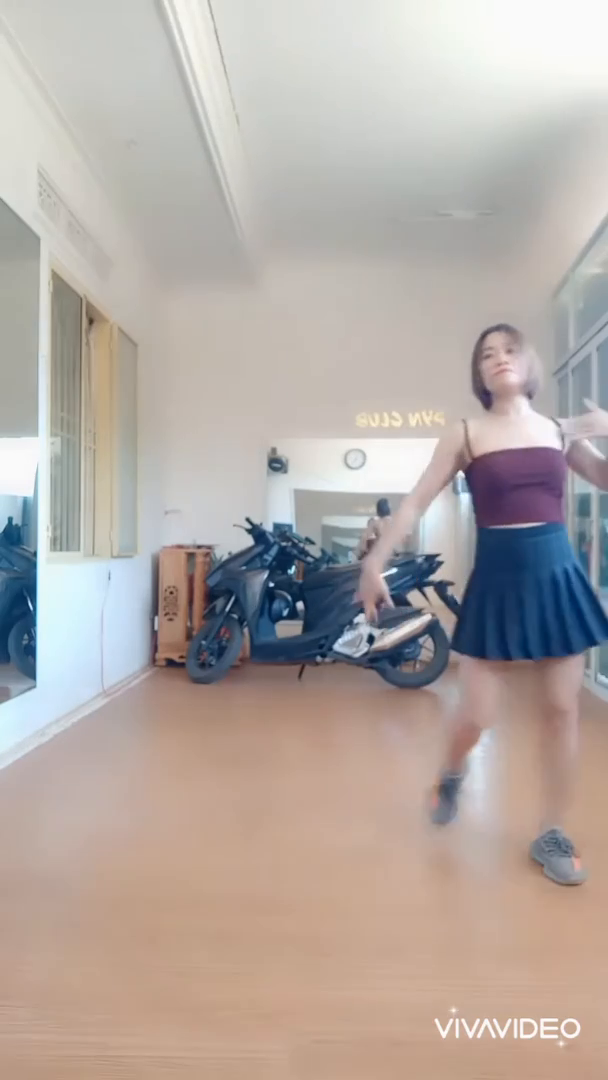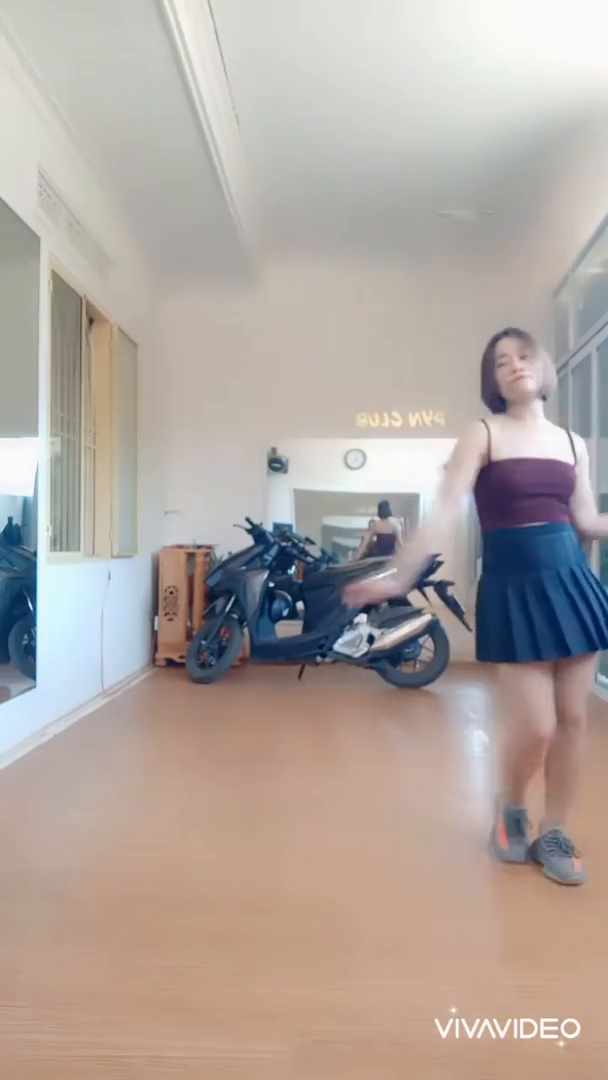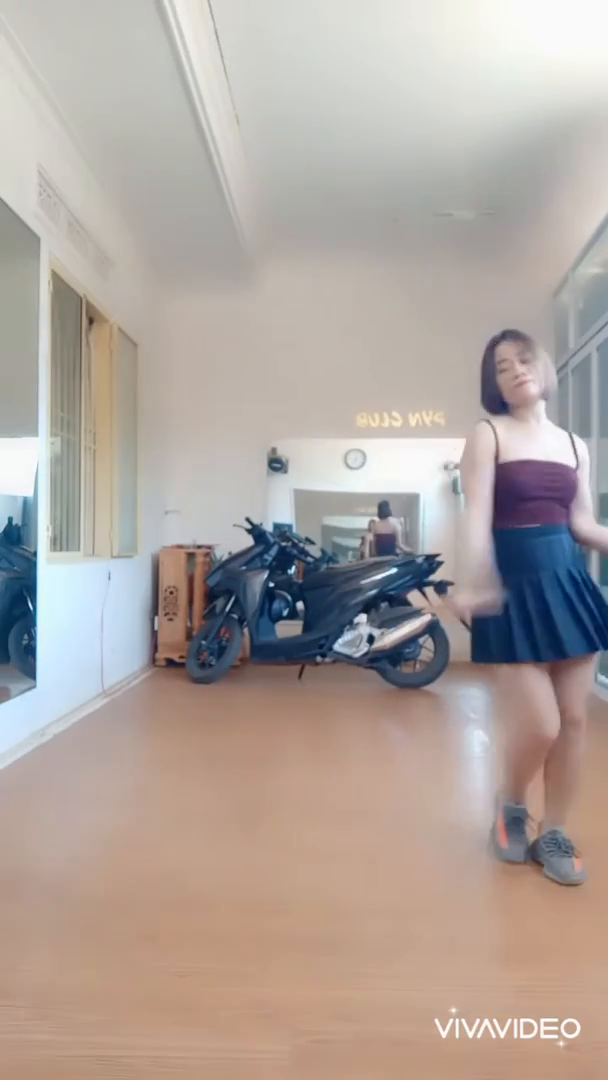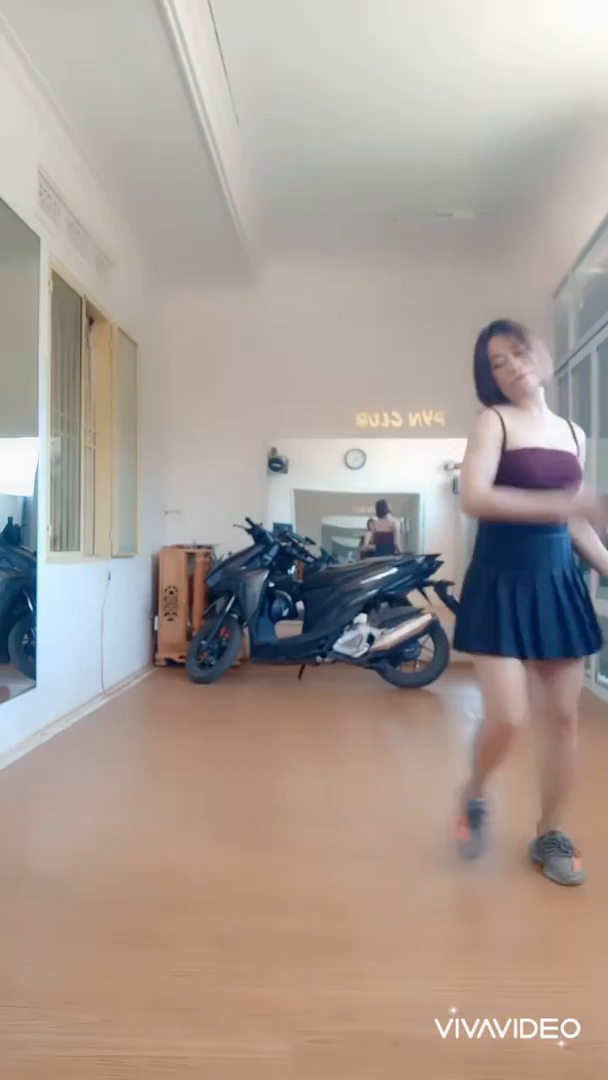
dt=0.1s
person 1, frame 1
left shoulder: (562, 432)
right shoulder: (465, 435)
right elbow: (417, 501)
right wrist: (376, 561)
left hip: (558, 575)
right hip: (497, 580)
left knee: (561, 712)
right knee: (476, 716)
left ankle: (552, 834)
right ankle: (451, 775)
person 1, frame 2
right shoulder: (480, 435)
right elbow: (446, 508)
right wrist: (398, 572)
right hip: (506, 585)
right knee: (537, 726)
left ankle: (553, 833)
right ankle: (511, 807)
person 1, frame 3
right shoulder: (488, 435)
right elbow: (476, 514)
right wrist: (473, 580)
right hip: (512, 587)
right knee: (539, 727)
left ankle: (553, 834)
right ankle: (511, 806)
person 1, frame 4
right shoulder: (494, 422)
right elbow: (475, 498)
right wrist: (553, 504)
left hip: (558, 579)
right hip: (500, 580)
left knee: (562, 718)
right knee: (507, 718)
left ankle: (550, 835)
right ankle: (473, 800)
